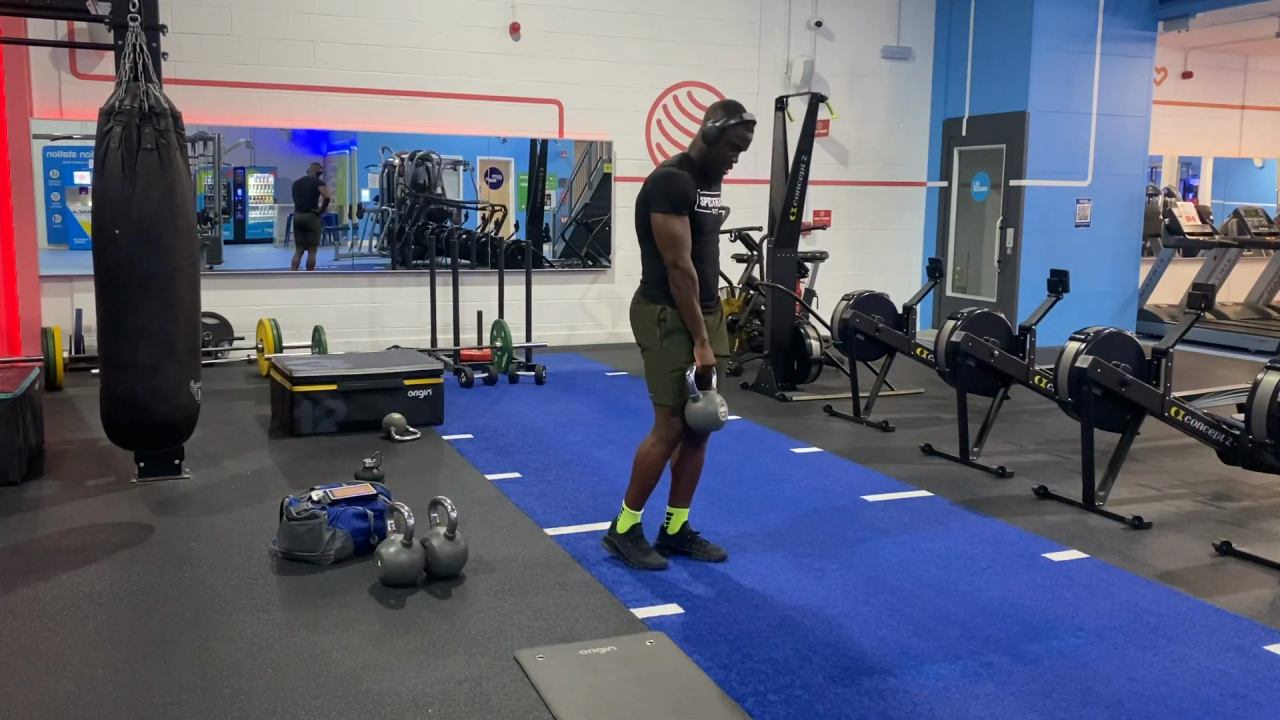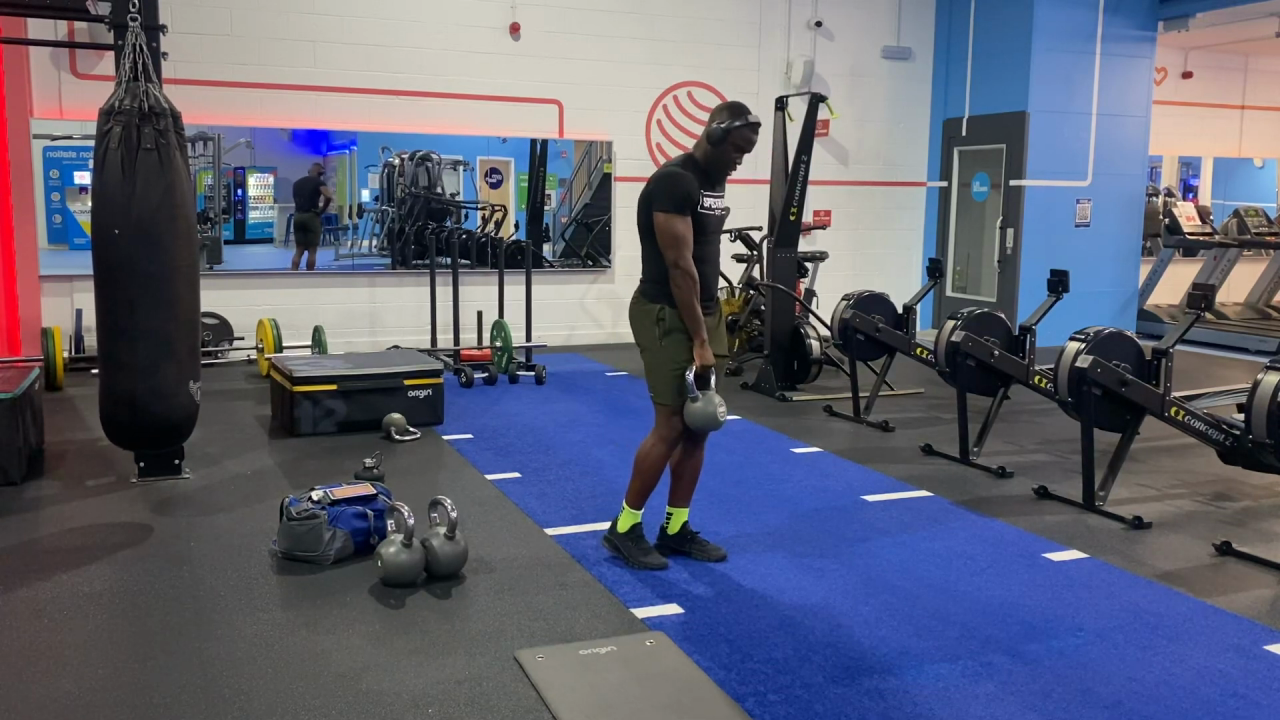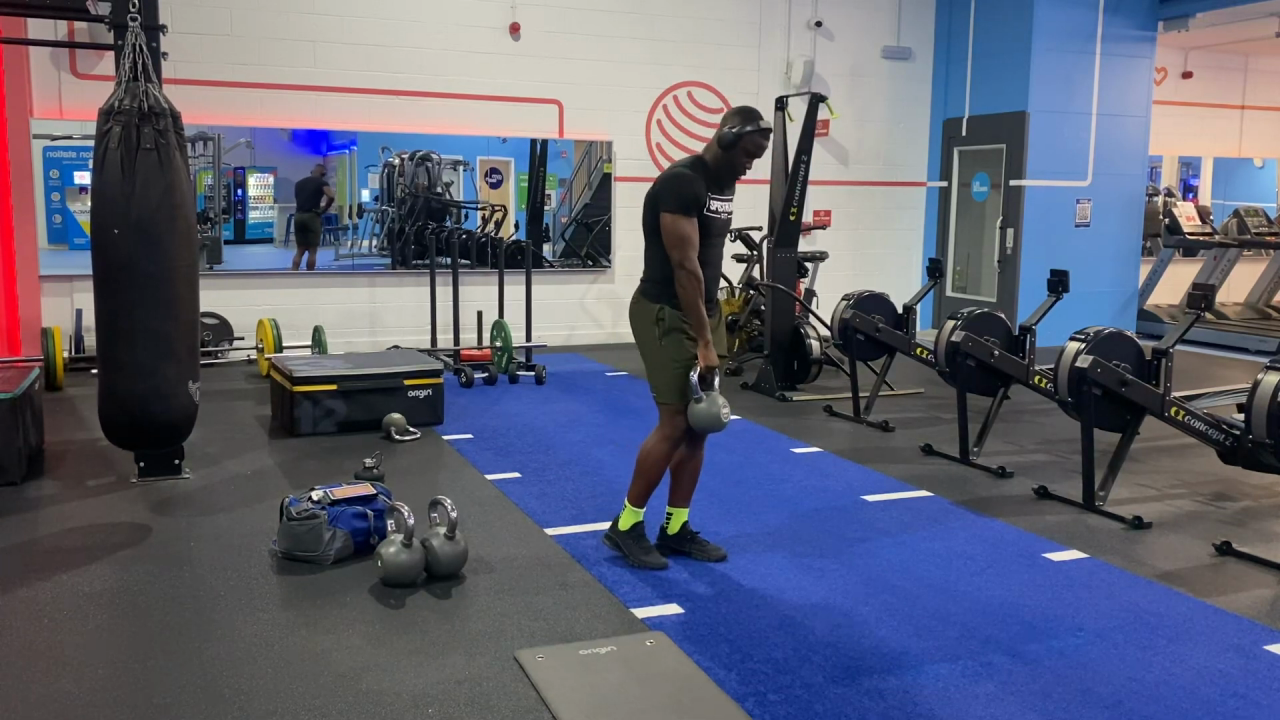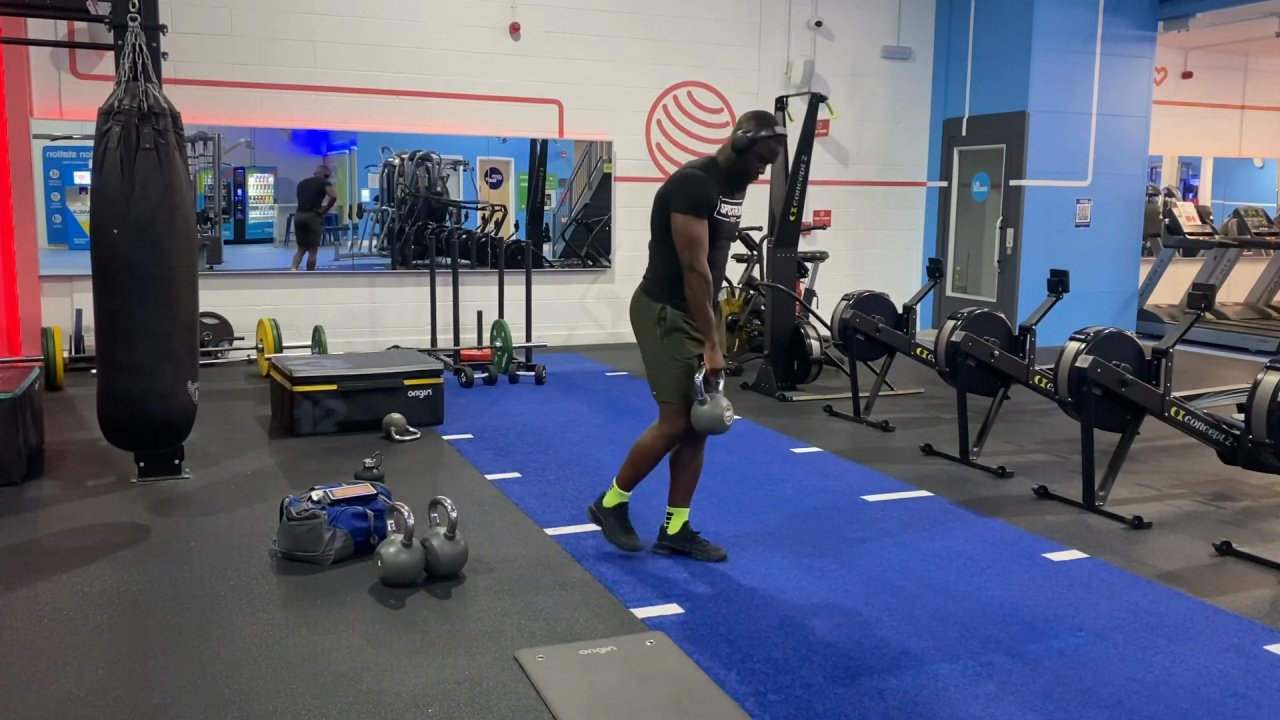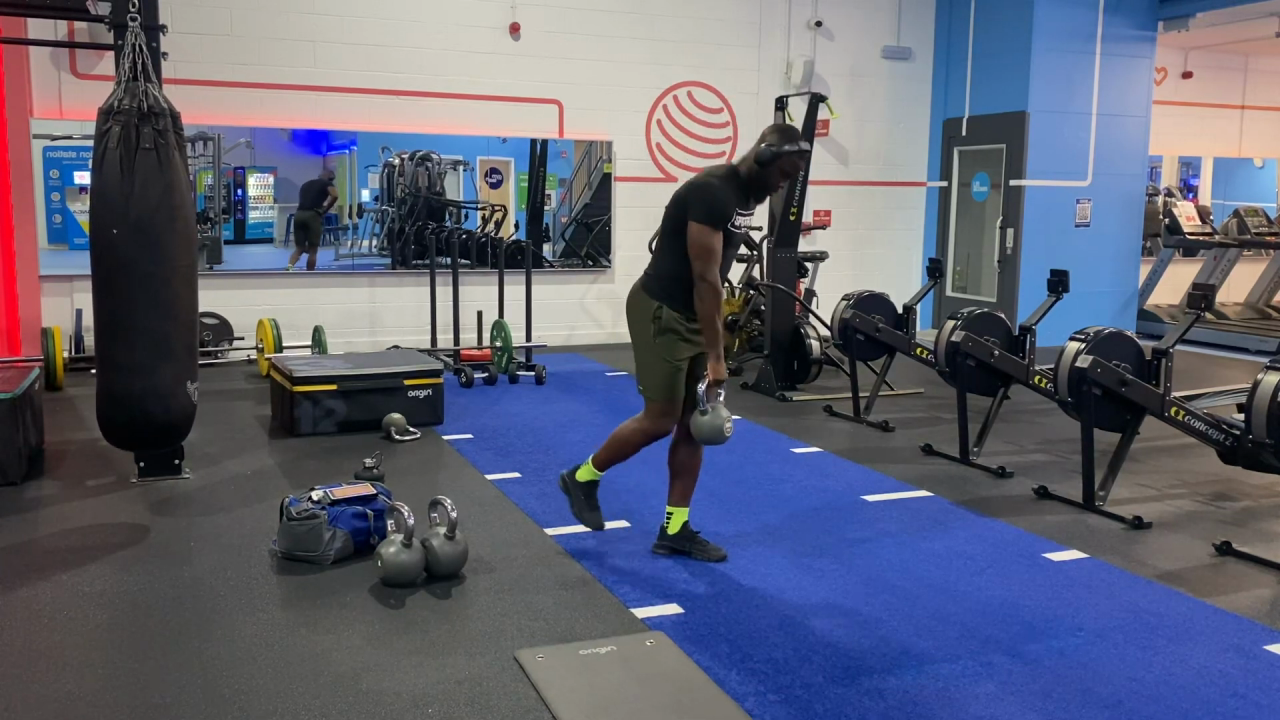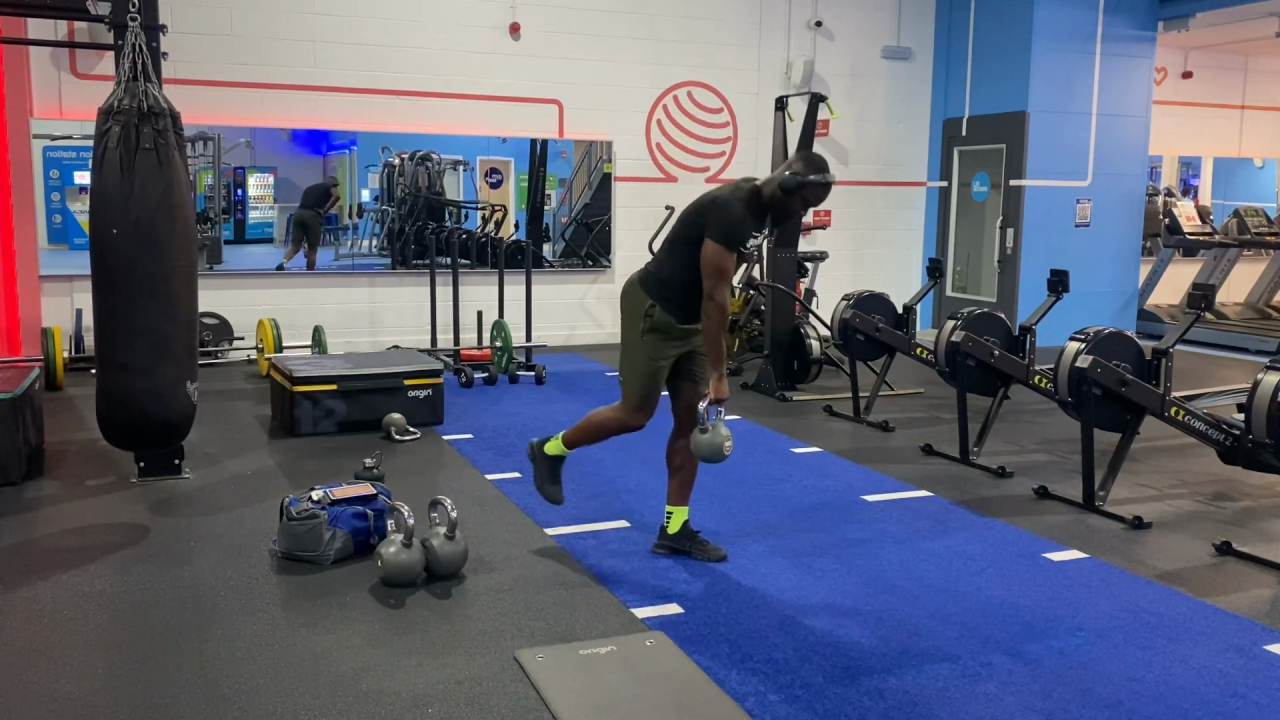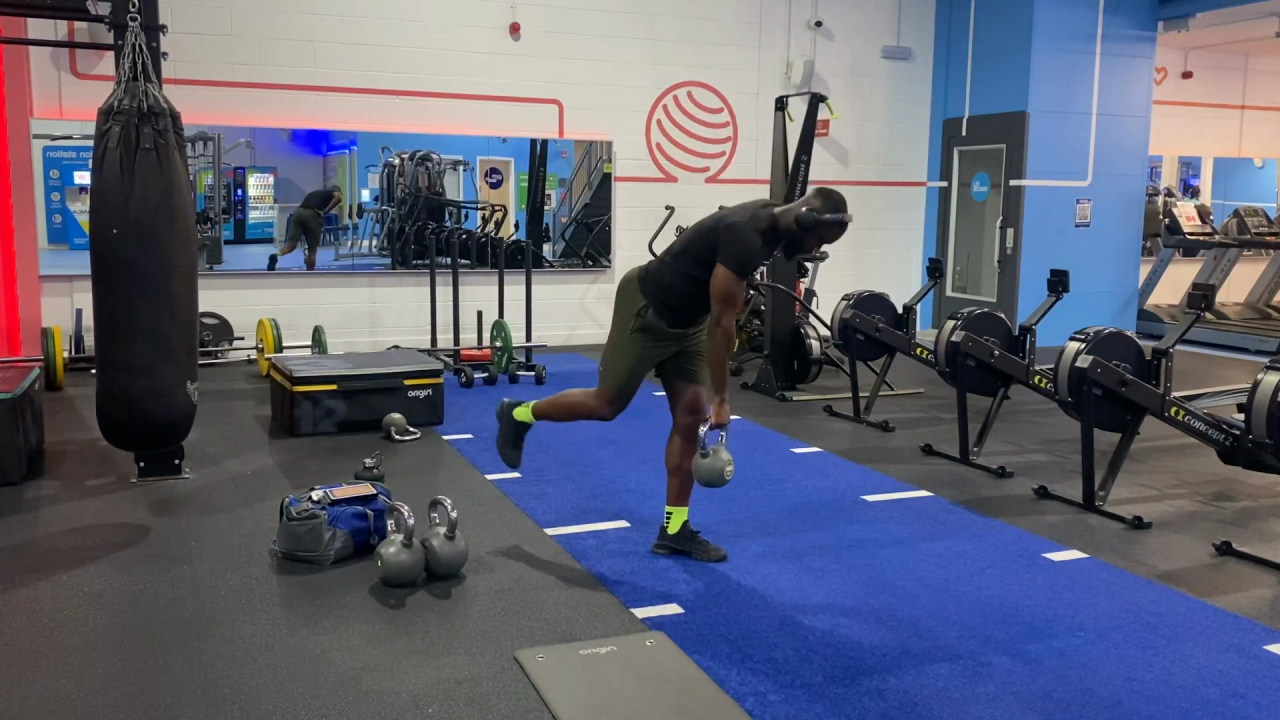
dt=0.2s
person 1, frame 1
left shoulder: (712, 180)
right shoulder: (671, 181)
right elbow: (678, 267)
left wrist: (709, 332)
right wrist: (700, 342)
left hip: (707, 311)
right hip: (667, 315)
left knee: (700, 425)
right knee: (671, 425)
left ankle: (676, 529)
right ankle: (624, 529)
person 1, frame 2
left shoulder: (715, 182)
right shoulder: (674, 181)
right elbow: (679, 267)
left wrist: (709, 330)
right wrist: (699, 342)
left hip: (706, 312)
right hip: (666, 315)
right knee: (672, 425)
left ankle: (675, 529)
right ankle: (624, 528)
person 1, frame 3
left shoulder: (725, 184)
right shoulder: (681, 182)
right elbow: (685, 267)
left wrist: (711, 331)
right wrist: (704, 342)
left hip: (702, 312)
right hip: (665, 314)
left knee: (698, 425)
right knee: (675, 423)
left ankle: (675, 529)
right ankle: (626, 527)
person 1, frame 4
left shoulder: (734, 186)
right shoulder: (692, 184)
right elbow: (694, 268)
left wrist: (711, 335)
right wrist: (711, 345)
left hip: (698, 312)
right hip: (665, 312)
left knee: (698, 424)
right knee: (675, 422)
left ankle: (675, 529)
right ankle: (611, 505)
person 1, frame 5
left shoulder: (747, 193)
right shoulder: (713, 192)
right elbow: (706, 279)
left wrist: (712, 349)
right wrist: (716, 357)
left hip: (694, 314)
right hip: (661, 312)
left knee: (694, 422)
right knee: (658, 420)
left ankle: (675, 529)
right ankle: (583, 479)
person 1, frame 6
left shoulder: (760, 207)
right shoulder: (732, 210)
right elbow: (716, 297)
right wrist: (718, 375)
left hip: (688, 316)
right hip: (653, 311)
left knee: (691, 419)
right knee: (633, 415)
left ankle: (674, 528)
right ankle: (550, 453)
person 1, frame 7
left shoulder: (774, 222)
right shoulder: (746, 238)
right elbow: (722, 324)
right wrist: (721, 399)
left hip: (684, 318)
right hip: (646, 311)
left knee: (691, 417)
right knee: (606, 405)
left ankle: (674, 530)
right ankle: (519, 418)
